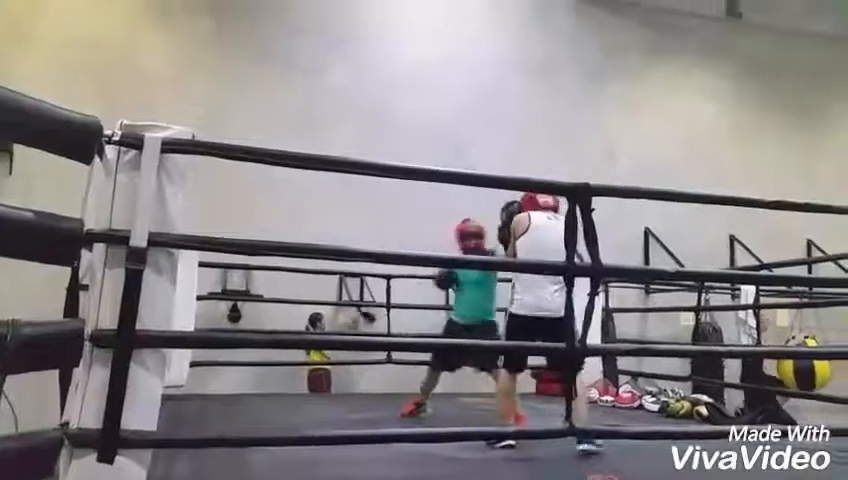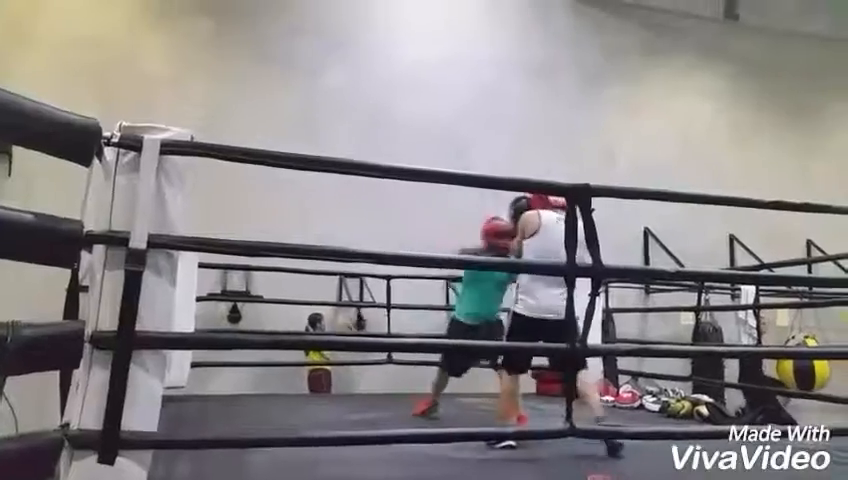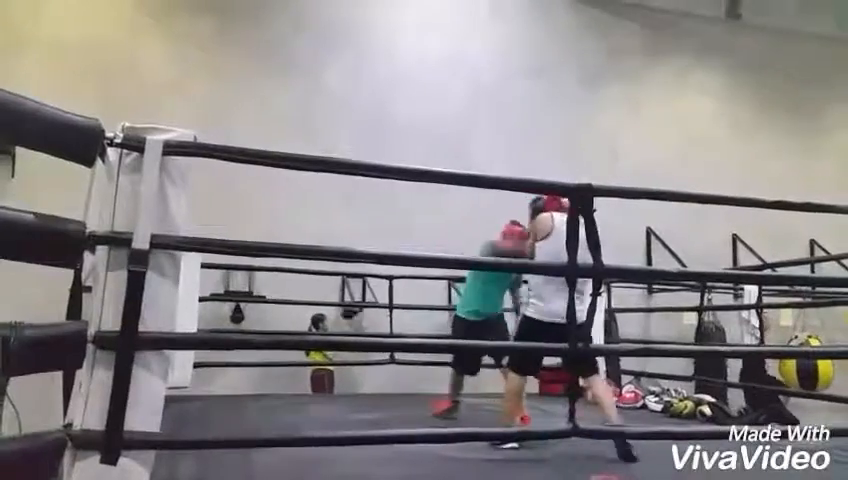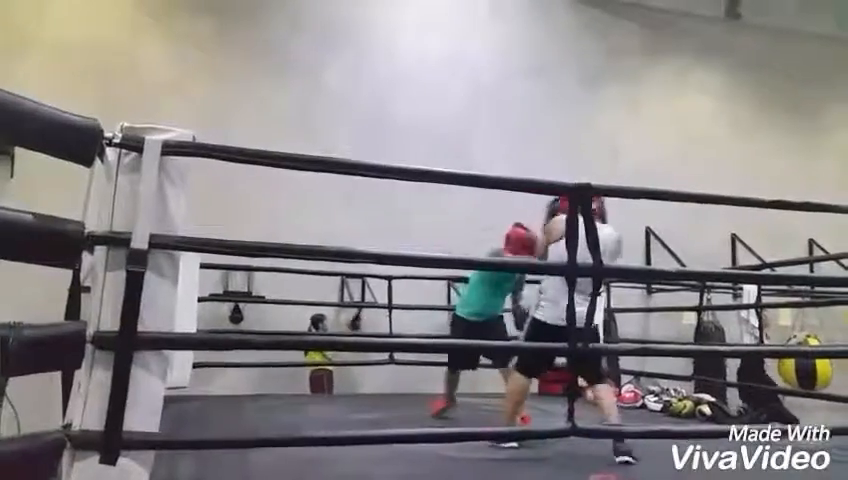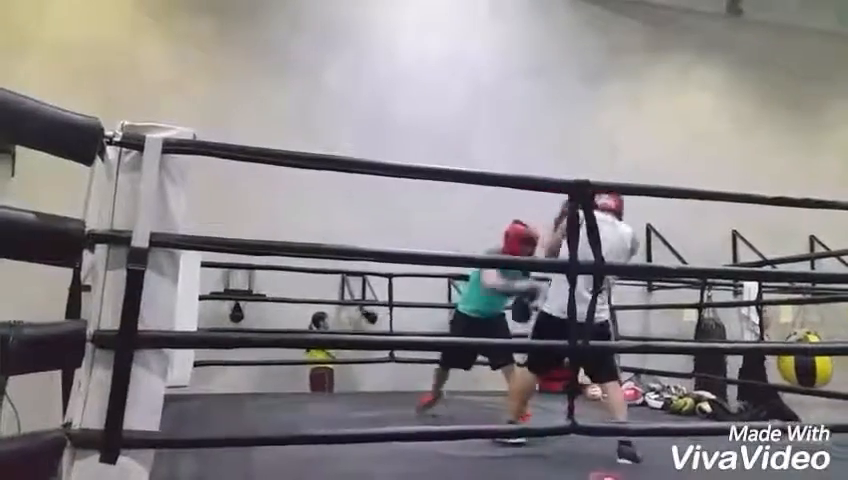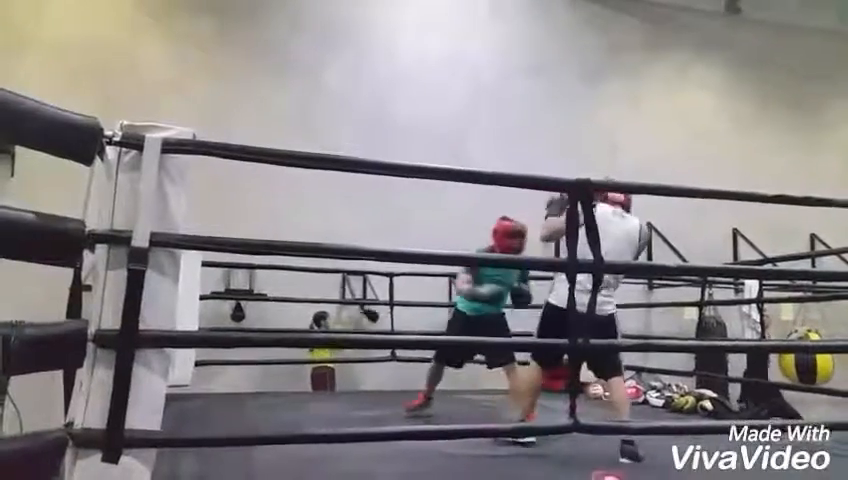
dt=0.1s
person 1, frame 1
left shoulder: (522, 220)
left elbow: (511, 257)
left wrist: (506, 231)
left hip: (523, 309)
right hip: (559, 311)
left knee: (510, 369)
right knee: (572, 371)
right ankle: (584, 433)
person 1, frame 2
left shoulder: (530, 218)
right shoulder: (581, 227)
left elbow: (517, 252)
left wrist: (517, 221)
left hip: (528, 310)
right hip: (563, 313)
left knee: (511, 370)
right knee: (578, 372)
person 1, frame 3
left shoulder: (545, 221)
left elbow: (529, 254)
left hip: (538, 313)
right hip: (576, 316)
left knee: (517, 369)
right knee: (592, 375)
right ankle: (618, 434)
person 1, frame 4
left shoulder: (559, 223)
right shoulder: (612, 236)
left elbow: (541, 254)
left hip: (548, 316)
right hip: (583, 320)
left knee: (522, 371)
right knee: (599, 381)
right ankle: (619, 441)
person 1, frame 5
left shoulder: (578, 218)
right shoulder: (630, 236)
left elbow: (550, 250)
left wrist: (560, 221)
left hip: (557, 310)
right hip: (595, 316)
left knee: (532, 367)
right knee: (608, 379)
left ankle: (513, 425)
right ankle: (624, 442)
person 1, frame 6
right shoulder: (639, 228)
left elbow: (547, 234)
left wrist: (554, 212)
left hip: (564, 302)
right hip: (602, 309)
left knee: (539, 362)
right knee: (613, 375)
right ankle: (627, 441)
person 2, frame 1
left shoulder: (488, 257)
right elbow: (444, 286)
right wrist: (443, 277)
left hip: (485, 324)
right hip: (458, 323)
left knee: (492, 367)
right knee: (436, 365)
left ankle: (514, 411)
right ankle: (420, 402)
person 2, frame 2
right shoulder: (475, 255)
left hip: (490, 323)
right hip: (462, 322)
right knee: (447, 367)
left ankle: (515, 410)
right ankle: (432, 402)
person 2, frame 3
right shoulder: (492, 250)
left elbow: (514, 292)
right elbow: (507, 248)
left wrist: (518, 306)
left hip: (493, 319)
right hip: (465, 318)
right knee: (461, 366)
left ankle: (518, 411)
right ankle: (452, 401)
person 2, frame 4
left shoulder: (518, 273)
right shoulder: (498, 257)
left elbow: (516, 296)
left wrist: (519, 310)
left hip: (492, 320)
right hip: (465, 318)
left knee: (507, 365)
right knee: (455, 365)
left ankle: (518, 411)
right ankle: (447, 400)
person 2, frame 5
left shoulder: (520, 268)
left elbow: (528, 287)
right elbow: (489, 283)
right wrist: (520, 287)
left hip: (494, 318)
right hip: (467, 316)
left knee: (507, 365)
right knee: (447, 362)
right ankle: (434, 394)
person 2, frame 6
left shoulder: (518, 266)
left elbow: (523, 297)
right elbow: (461, 286)
left wrist: (522, 292)
right wrist: (481, 292)
left hip: (494, 319)
right hip: (466, 315)
left knee: (509, 364)
right knee: (441, 359)
right ankle: (426, 397)
